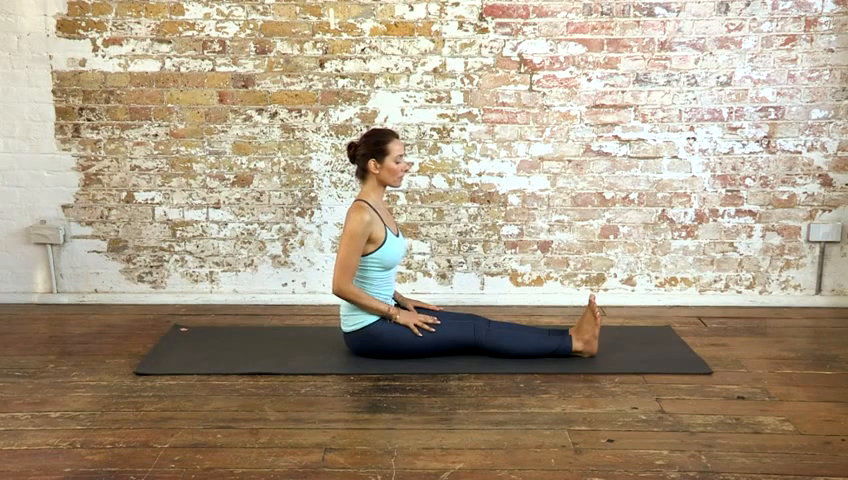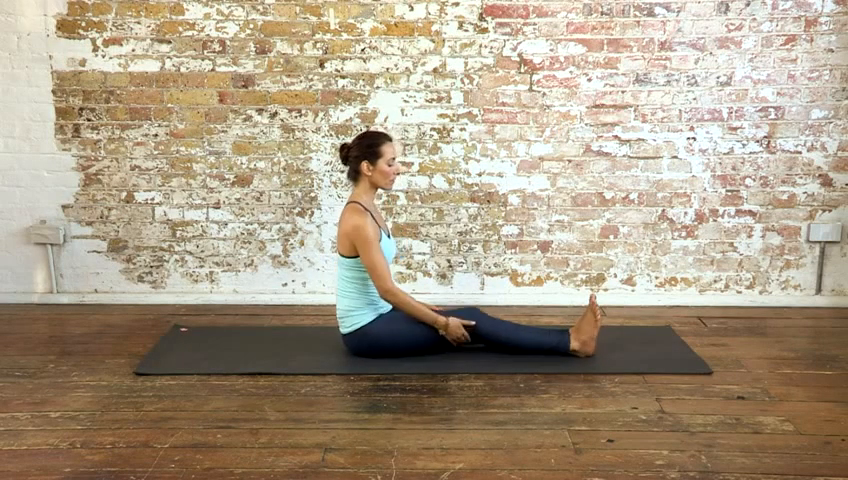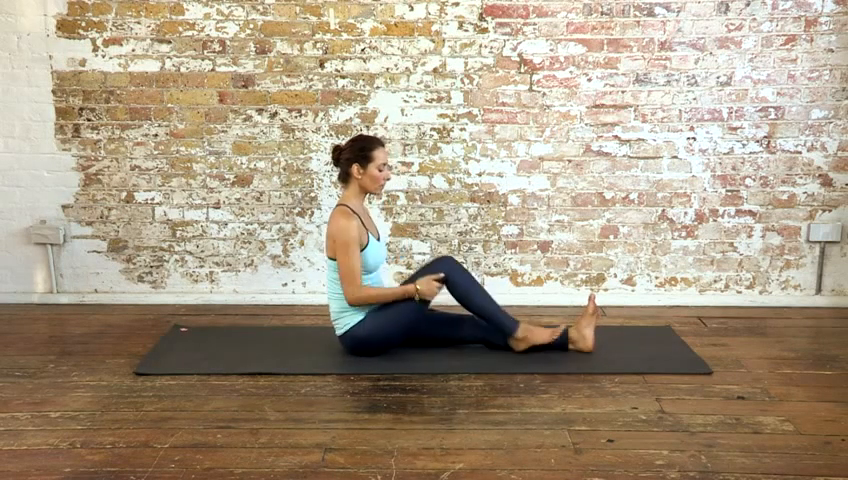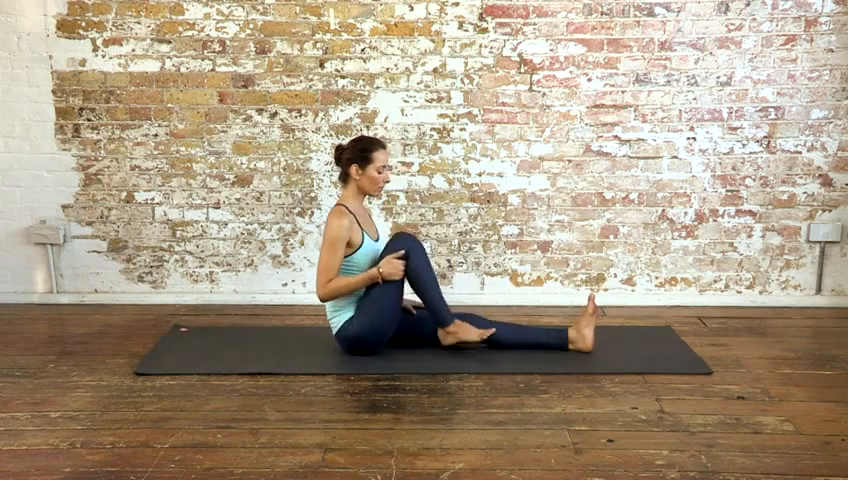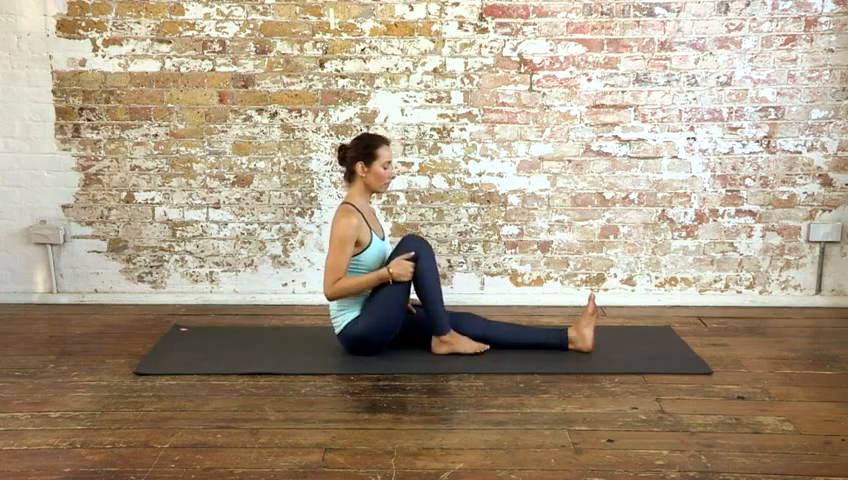
dt=0.4s
person 1, frame 1
left shoulder: (377, 206)
right shoulder: (362, 216)
right elbow: (342, 287)
left wrist: (401, 301)
right wrist: (395, 314)
left hip: (377, 318)
right hip: (367, 330)
left knee: (474, 323)
right knee: (475, 333)
left ankle: (568, 336)
right ankle: (574, 344)
person 1, frame 2
left shoulder: (366, 208)
right shoulder: (359, 219)
right elbow: (387, 290)
left wrist: (410, 306)
right wrist: (442, 324)
left hip: (375, 320)
right hip: (366, 332)
left knee: (473, 325)
right knee: (473, 321)
left ankle: (567, 339)
right ankle: (570, 344)
person 1, frame 3
left shoulder: (357, 211)
right shoulder: (345, 221)
right elbow: (353, 294)
left wrist: (407, 299)
right wrist: (413, 289)
left hip: (374, 322)
right hip: (361, 331)
left knee: (473, 326)
right knee: (445, 267)
left ankle: (569, 338)
right ankle: (514, 331)
person 1, frame 4
left shoulder: (360, 211)
right shoulder: (340, 220)
right elbow: (324, 289)
left wrist: (394, 297)
right wrist: (378, 273)
left hip: (374, 322)
right hip: (357, 331)
left knee: (470, 323)
right knee: (405, 244)
left ankle: (570, 337)
right ankle: (446, 327)
person 1, frame 5
left shoulder: (364, 209)
right shoulder: (348, 218)
right elbow: (332, 288)
left wrist: (398, 296)
right wrist: (387, 273)
left hip: (373, 321)
right hip: (359, 330)
left knee: (468, 324)
right knee: (414, 246)
left ankle: (569, 337)
right ankle: (442, 337)
